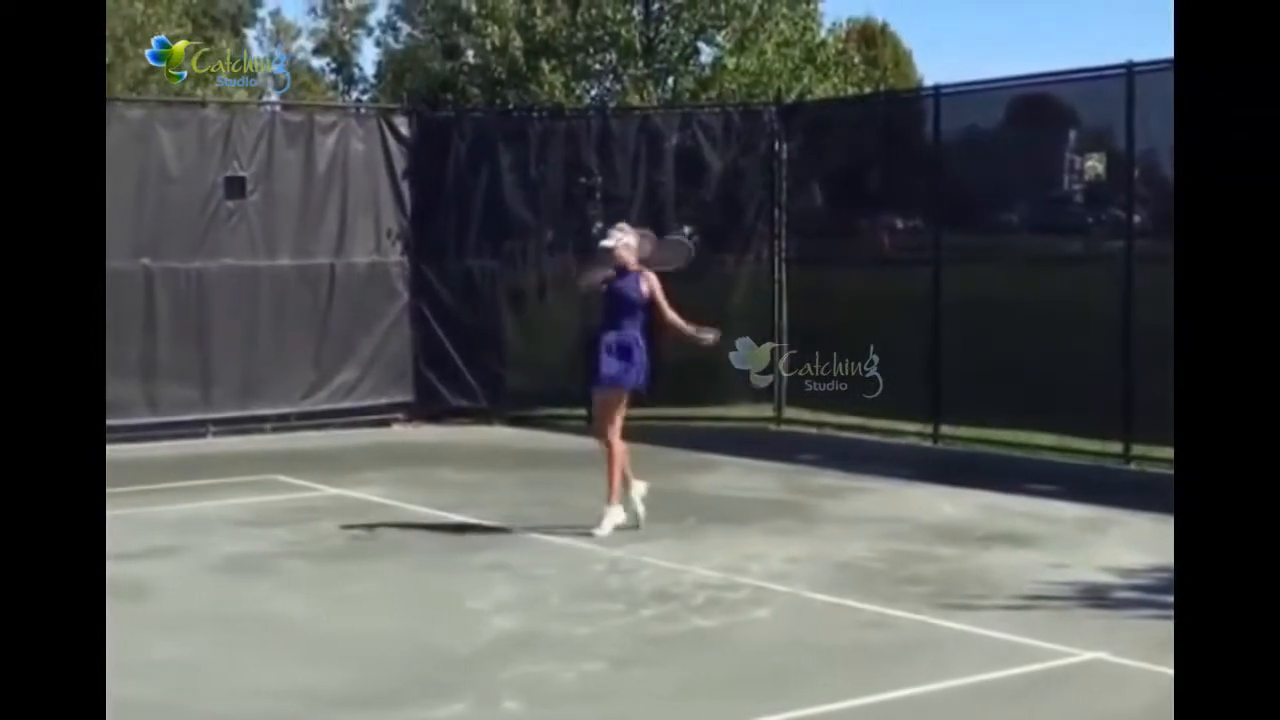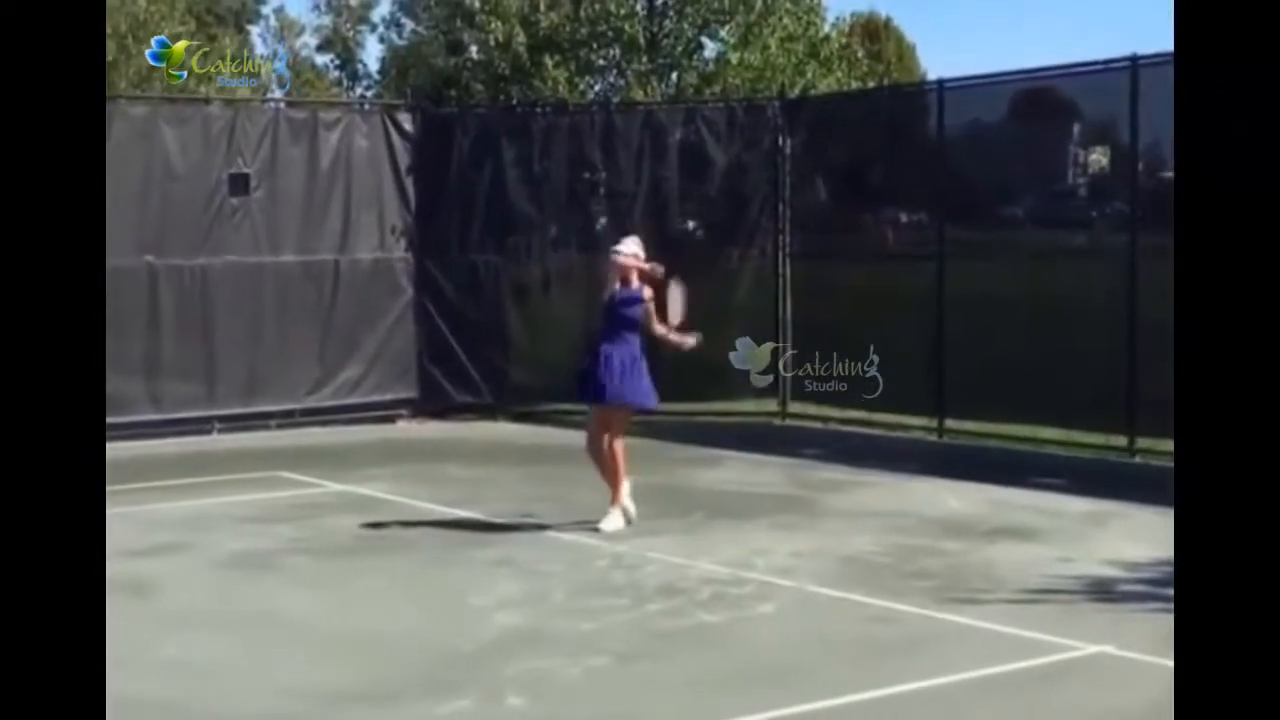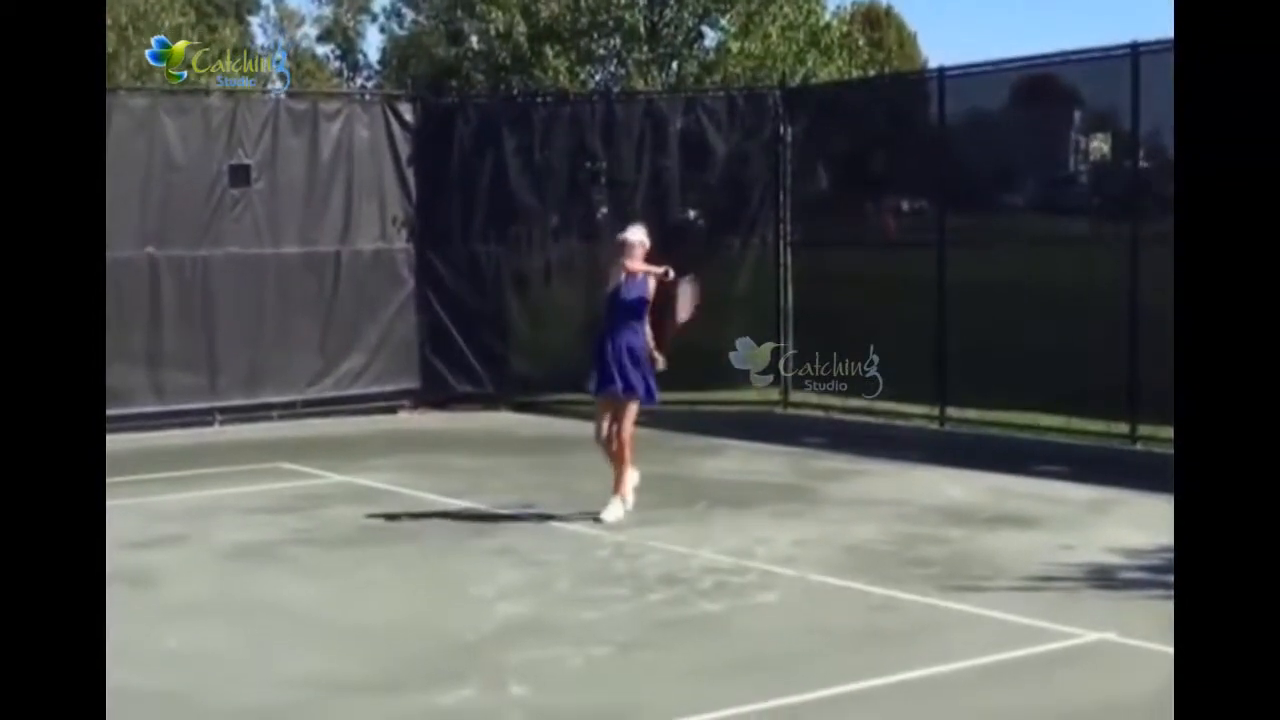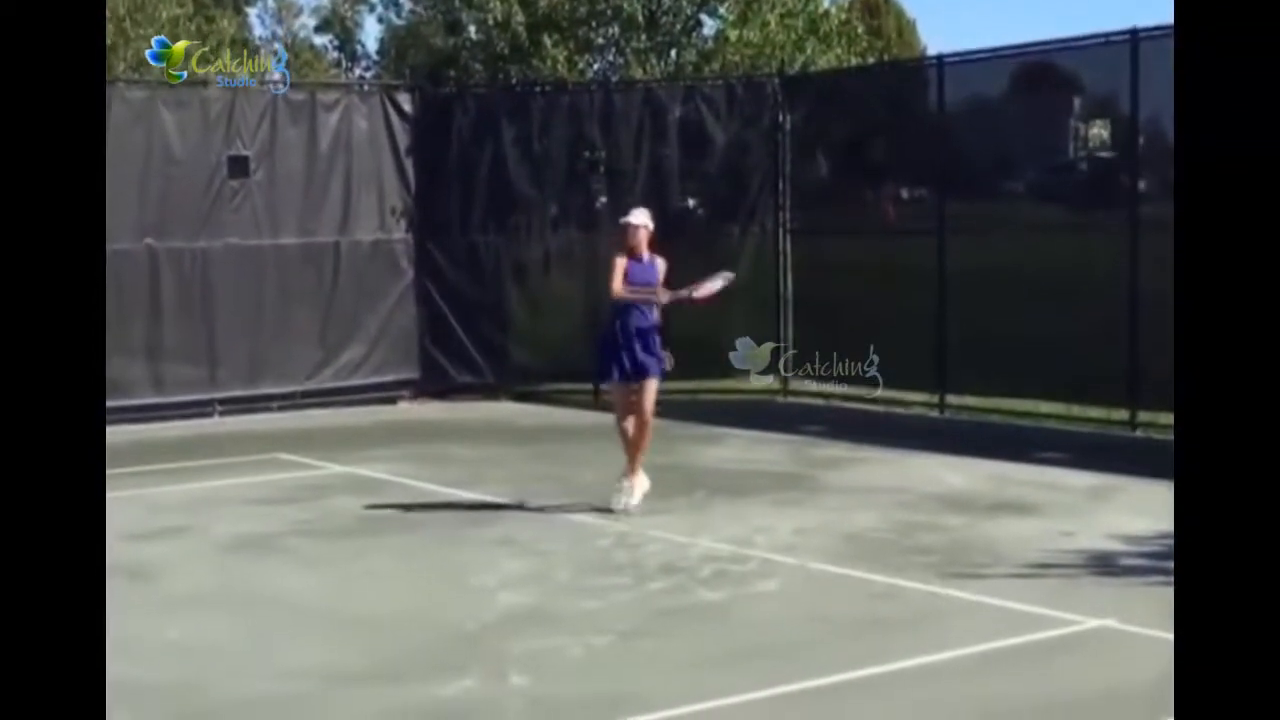
dt=0.2s
person 1, frame 1
left shoulder: (648, 278)
right shoulder: (612, 274)
left elbow: (667, 315)
right elbow: (587, 283)
left wrist: (696, 334)
right wrist: (603, 276)
left hip: (629, 351)
right hip: (606, 349)
left knee: (611, 430)
right knee: (602, 429)
left ankle: (613, 507)
right ankle: (630, 486)
person 1, frame 2
left shoulder: (648, 292)
right shoulder: (614, 281)
right elbow: (615, 261)
left wrist: (679, 340)
right wrist: (651, 269)
left hip: (630, 365)
right hip: (604, 362)
left knee: (614, 442)
right knee: (594, 445)
left ankle: (617, 509)
right ankle: (622, 490)
person 1, frame 3
left shoulder: (650, 283)
right shoulder: (619, 268)
right elbow: (627, 265)
left wrist: (653, 352)
right wrist: (660, 271)
left hip: (635, 356)
right hip: (610, 354)
left knee: (623, 431)
right knee: (602, 434)
left ankle: (618, 497)
right ankle: (627, 476)
person 1, frame 4
left shoulder: (659, 264)
right shoulder: (621, 260)
right elbow: (616, 290)
left wrist: (662, 342)
right wrist: (650, 294)
left hip: (648, 339)
right hip: (620, 338)
left knee: (646, 412)
right knee: (622, 416)
left ankle: (629, 478)
right ankle: (637, 477)
